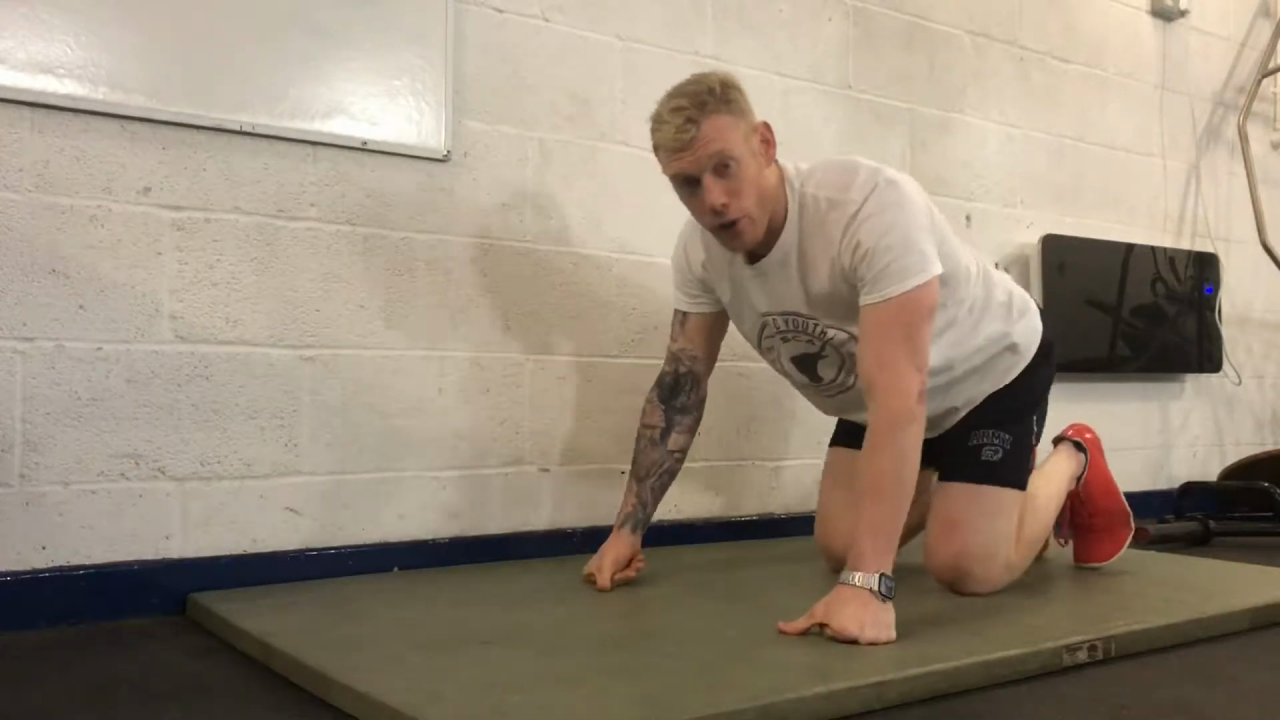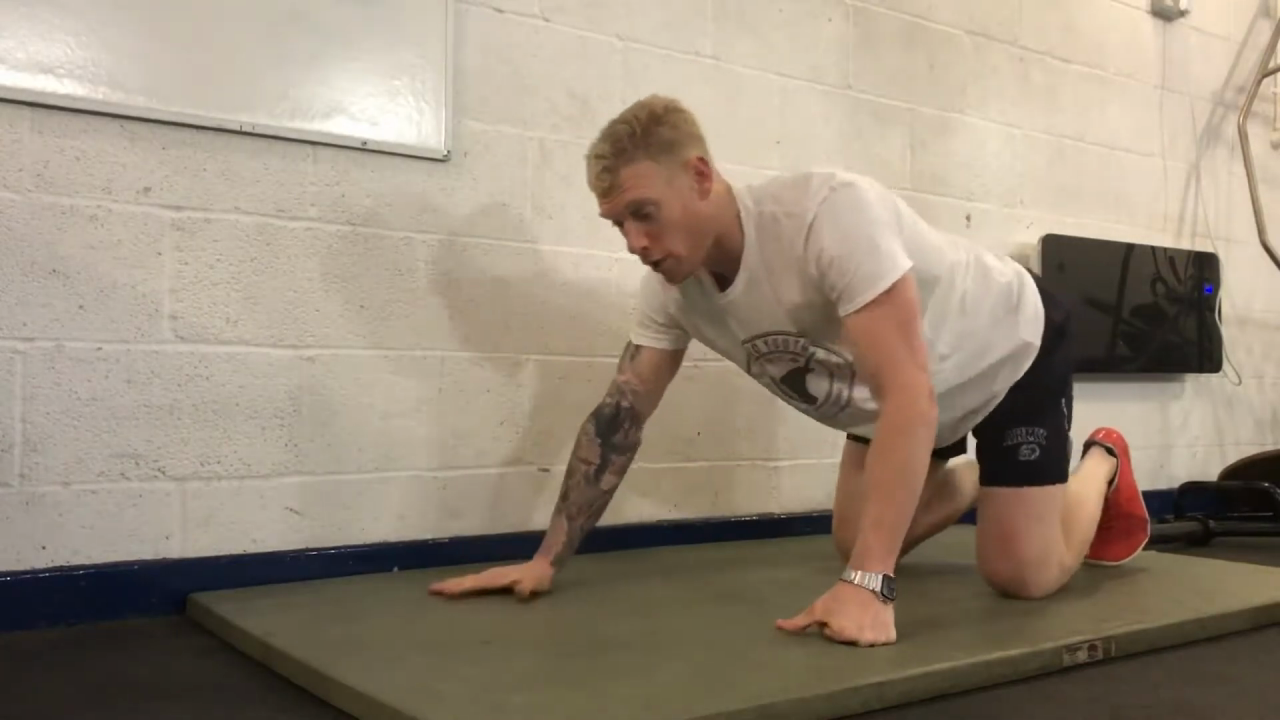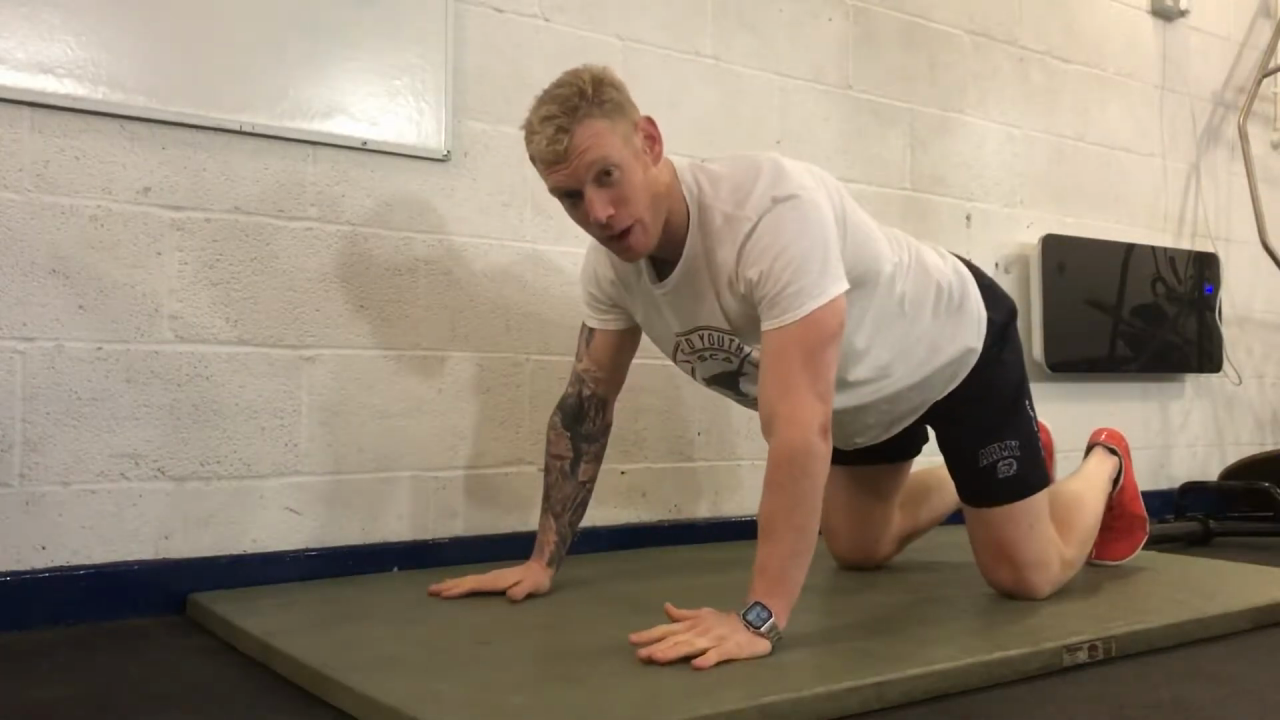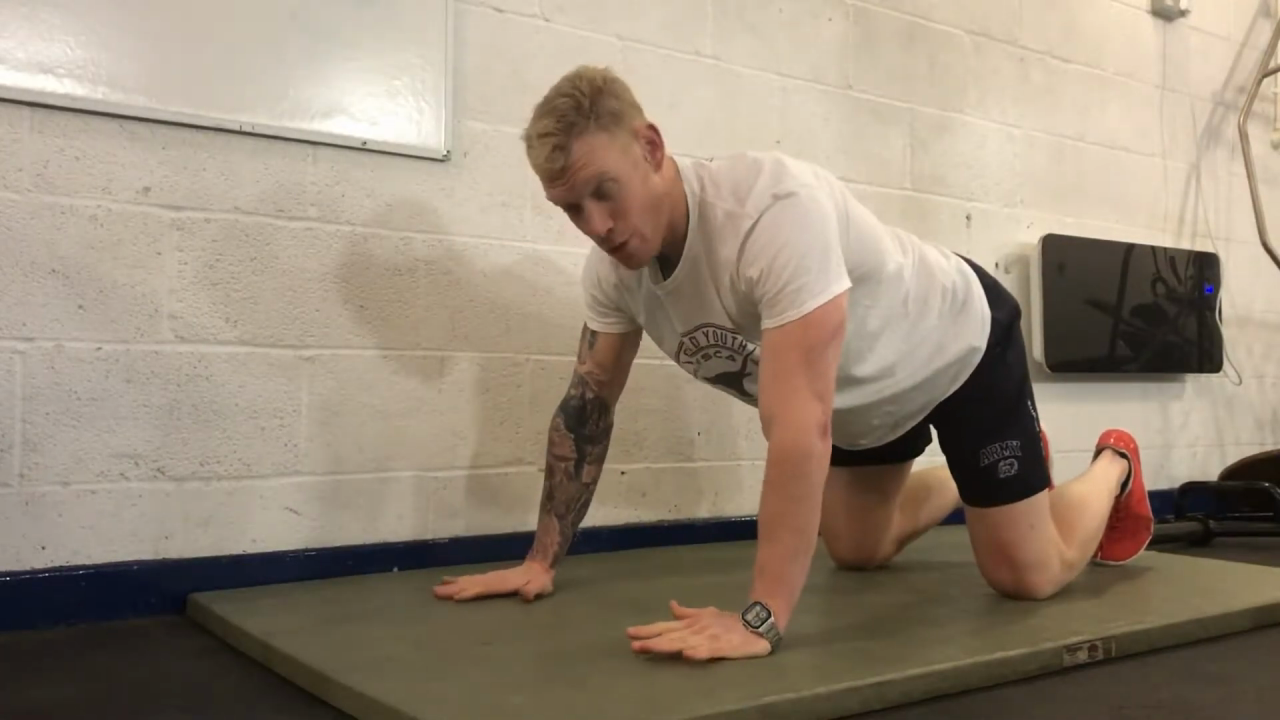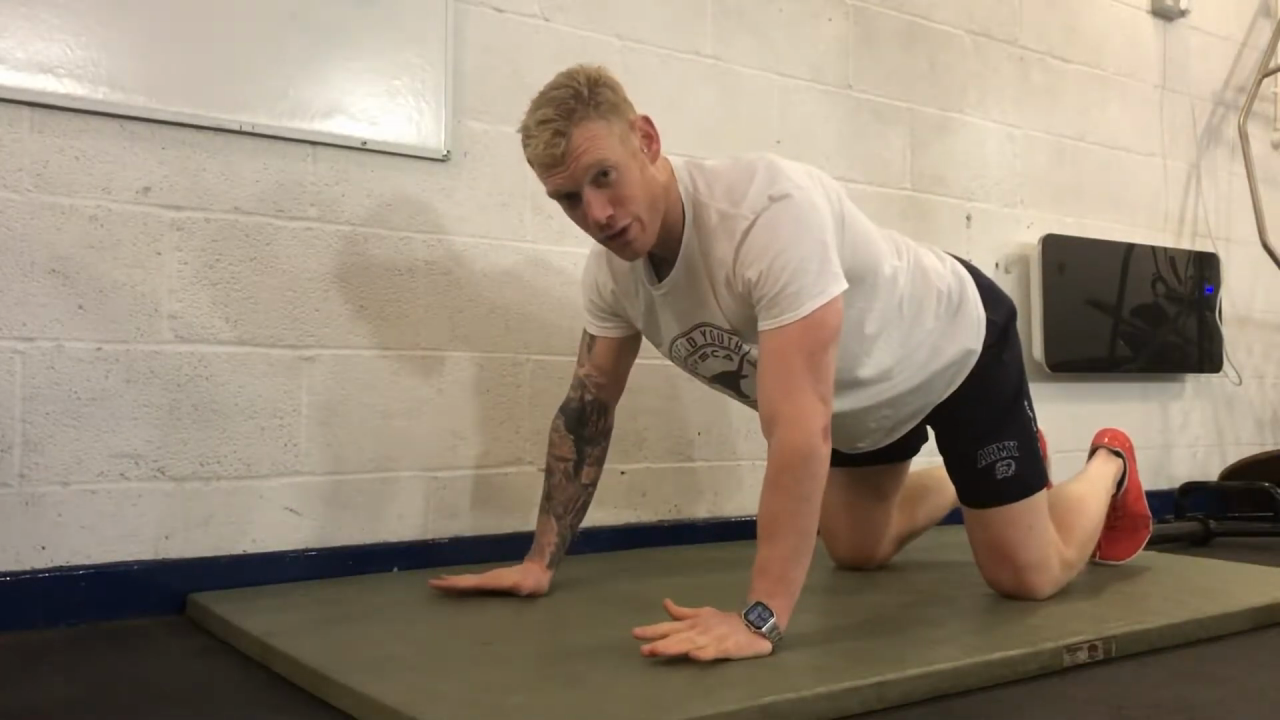
dt=1s
person 1, frame 1
left shoulder: (870, 206)
right shoulder: (699, 253)
left elbow: (901, 399)
right elbow: (681, 385)
left wrist: (868, 582)
right wrist: (628, 527)
left hip: (991, 366)
left knee: (969, 567)
right knee: (841, 547)
left ankle: (1069, 464)
right ankle: (952, 481)
person 1, frame 2
left shoulder: (827, 217)
right shoulder: (672, 286)
left elbow: (909, 398)
right elbow: (619, 417)
left wrist: (866, 584)
right wrist: (547, 560)
left hip: (1008, 344)
right hip: (892, 389)
left knee: (1022, 573)
right knee: (860, 542)
left ankle: (1100, 465)
right ankle: (993, 476)
person 1, frame 3
left shoulder: (773, 211)
right shoulder: (609, 261)
left elbow: (801, 431)
right elbow: (585, 404)
left wrist: (759, 618)
right wrist: (543, 561)
left hip: (955, 343)
right hip: (867, 386)
left knee: (1028, 574)
right knee: (858, 550)
left ankle: (1104, 465)
right ankle: (1008, 464)
person 1, frame 4
left shoulder: (773, 211)
right shoulder: (613, 266)
left elbow: (796, 429)
right elbow: (587, 405)
left wrist: (758, 618)
right wrist: (542, 560)
left hip: (956, 344)
right hip: (868, 388)
left knee: (1028, 575)
right knee: (856, 551)
left ankle: (1112, 467)
right ankle: (968, 478)
person 1, frame 5
left shoulder: (767, 211)
right shoulder: (610, 268)
left elbow: (798, 429)
right elbow: (586, 409)
left wrist: (759, 617)
right wrist: (540, 562)
left hip: (953, 345)
right hip: (864, 390)
left knee: (1028, 575)
right knee: (855, 552)
left ankle: (1107, 465)
right ankle: (966, 476)
